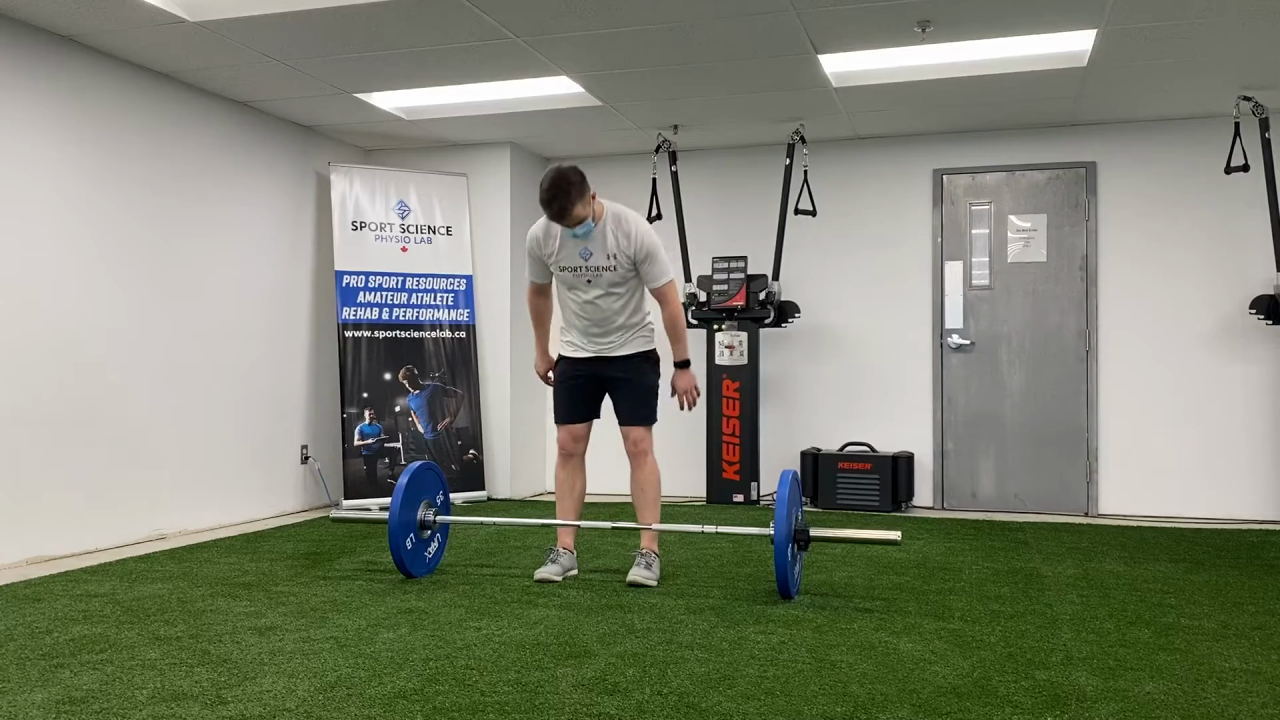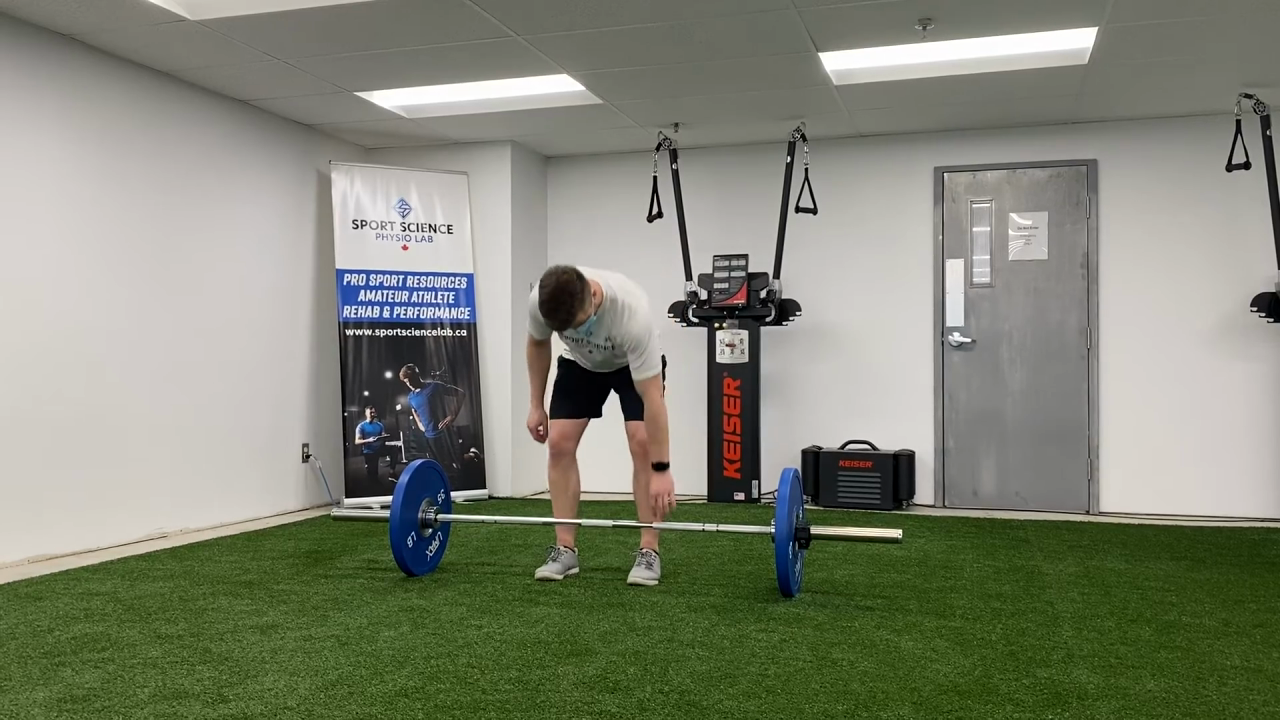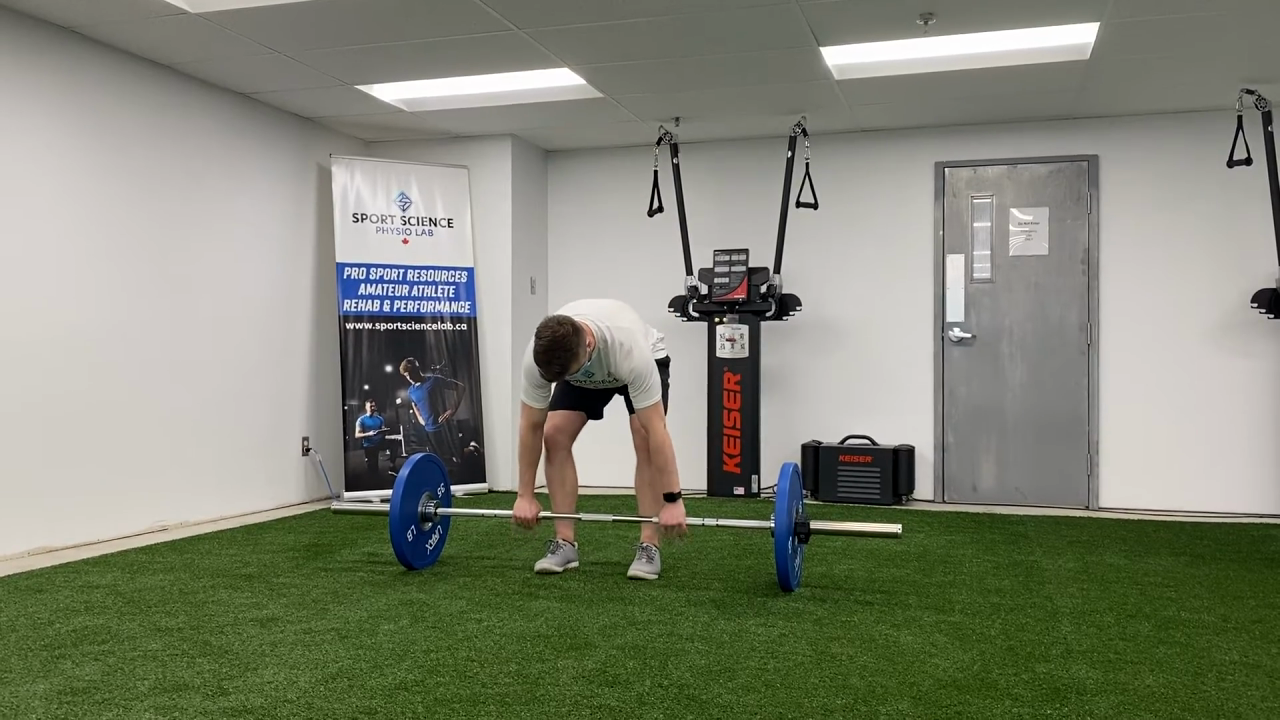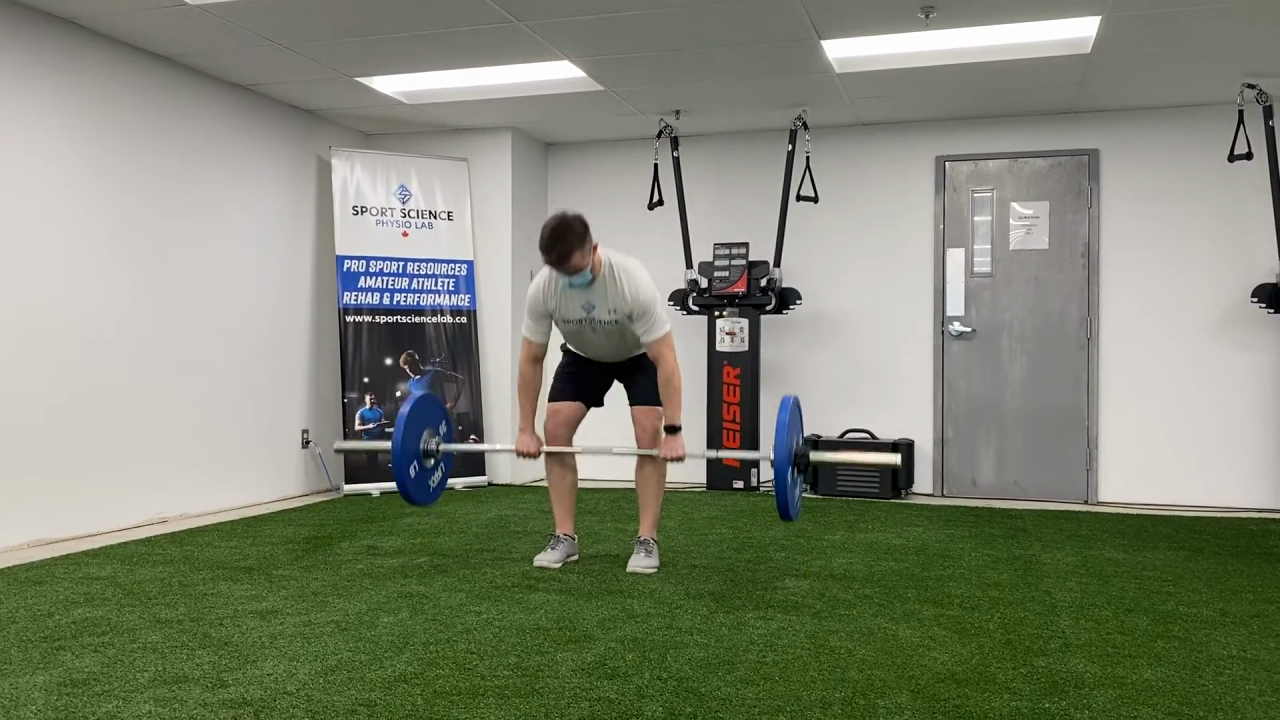
dt=1s
person 1, frame 1
left shoulder: (634, 231)
right shoulder: (540, 237)
left elbow: (669, 301)
right elbow: (539, 294)
left wrist: (682, 365)
right wrist: (541, 351)
left hip: (632, 354)
right hip: (575, 356)
left knee: (639, 447)
right knee: (569, 447)
left ankle: (648, 551)
right ankle: (565, 550)
person 1, frame 2
left shoulder: (631, 311)
right shoulder: (540, 301)
left elbow: (651, 398)
right elbow: (537, 344)
left wrist: (662, 470)
right wrist: (536, 405)
left hip: (633, 365)
right hip: (580, 364)
left knee: (642, 442)
right knee: (560, 444)
left ankle: (649, 551)
right ankle: (565, 549)
person 1, frame 3
left shoulder: (630, 349)
right shoulder: (539, 355)
left elbow: (656, 430)
right elbow: (531, 426)
left wrist: (672, 500)
right wrist: (525, 495)
left hip: (648, 359)
right hip: (587, 376)
left knee: (644, 438)
right knee: (554, 435)
left ankle: (649, 545)
right ankle: (564, 542)
person 1, frame 4
left shoulder: (632, 281)
right shoulder: (542, 289)
left elbow: (665, 359)
right elbow: (531, 360)
left wrist: (674, 431)
right wrist: (525, 430)
left hip: (639, 355)
right hip: (583, 355)
left knee: (648, 430)
right knee: (556, 427)
left ankle: (646, 540)
right ankle: (564, 536)
